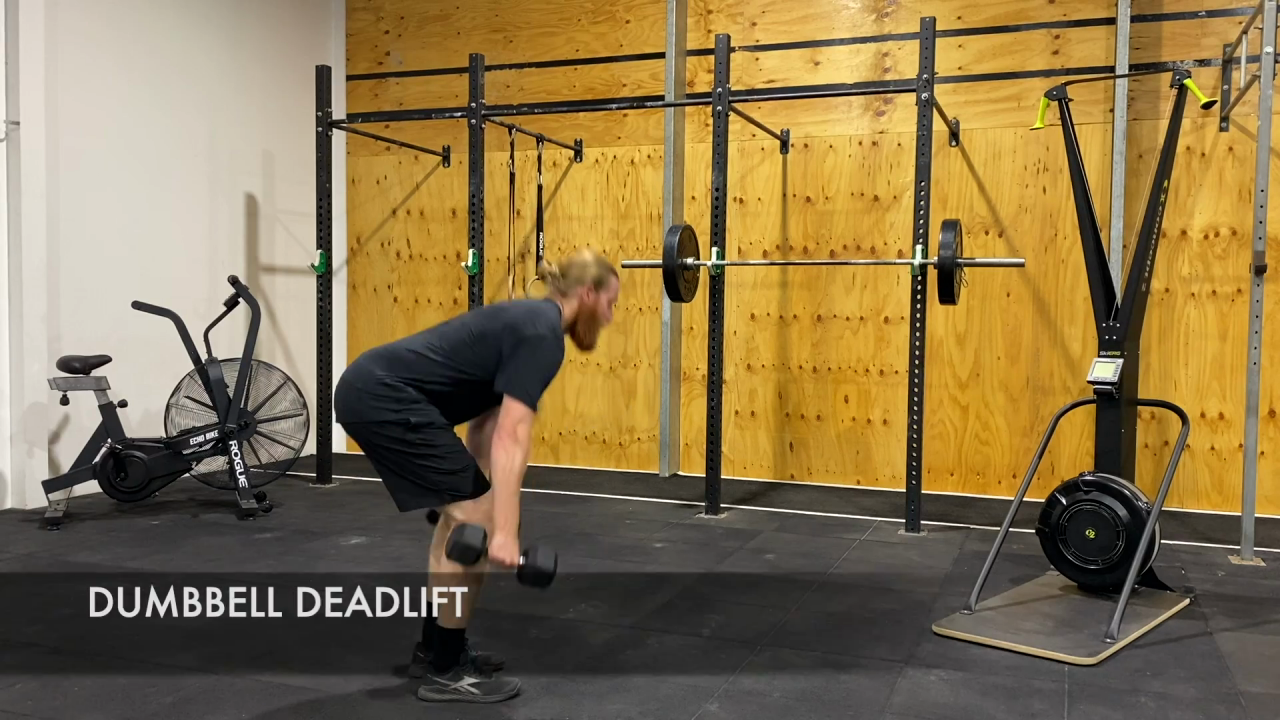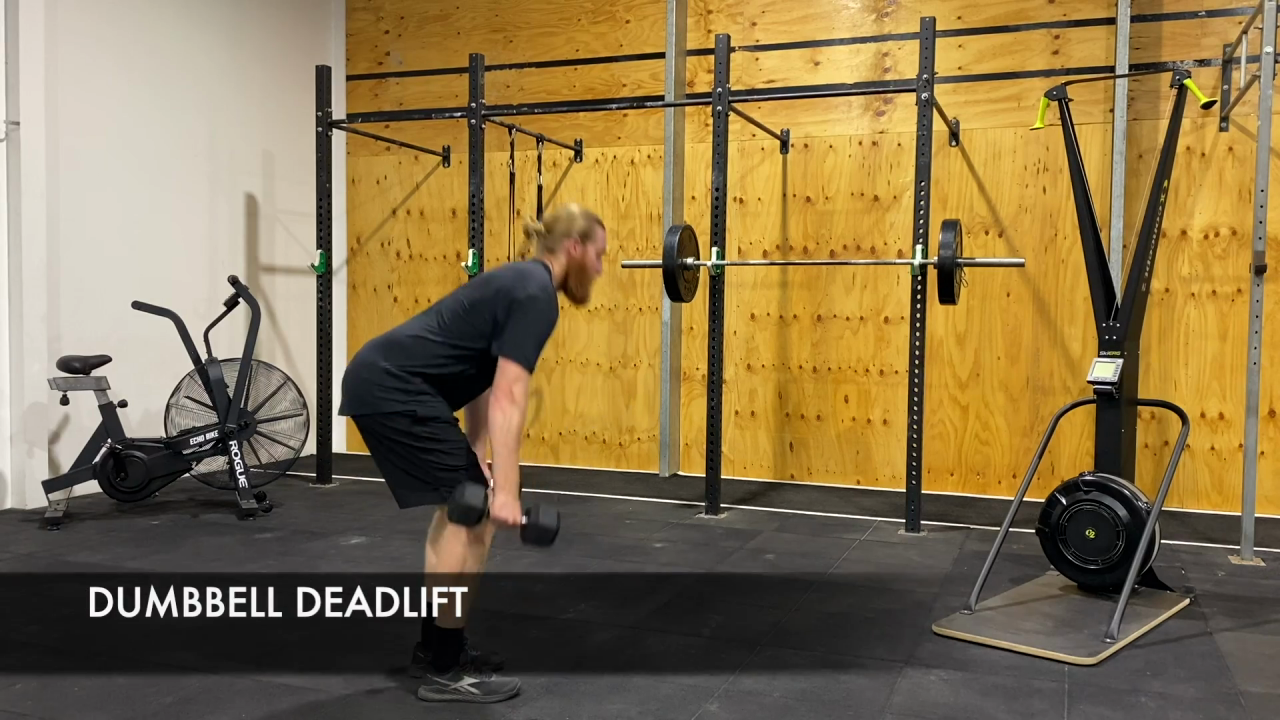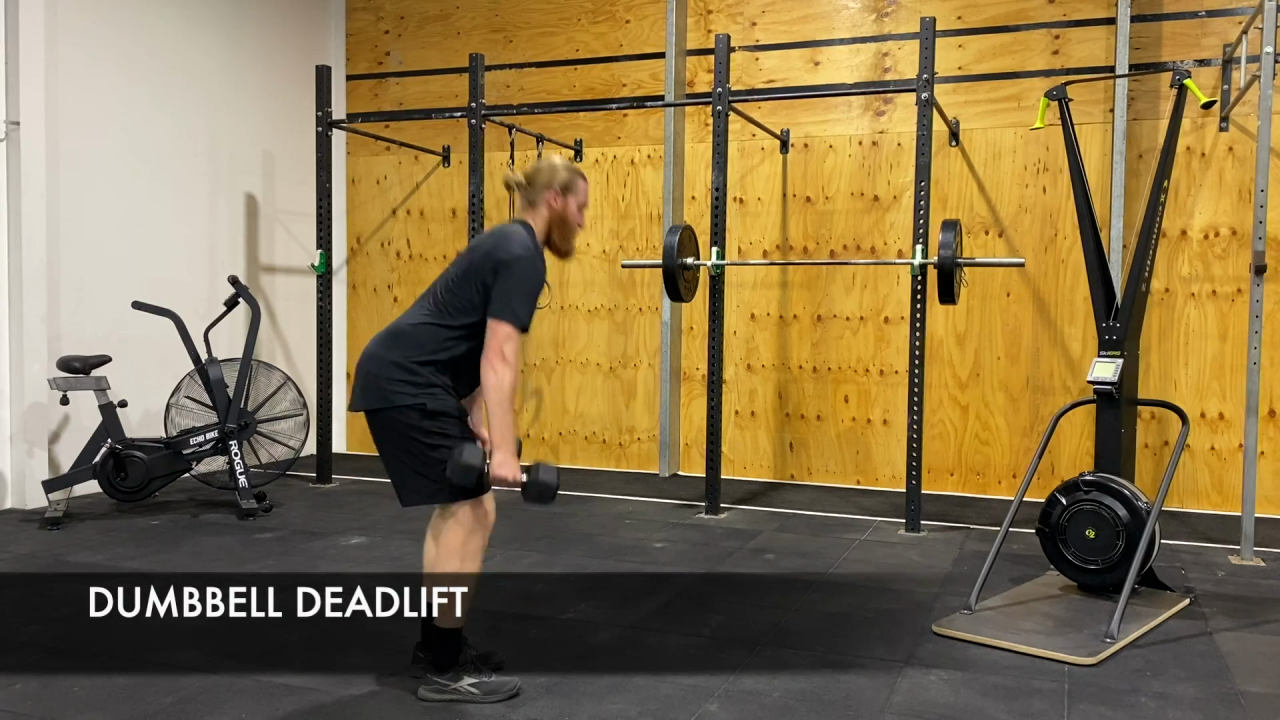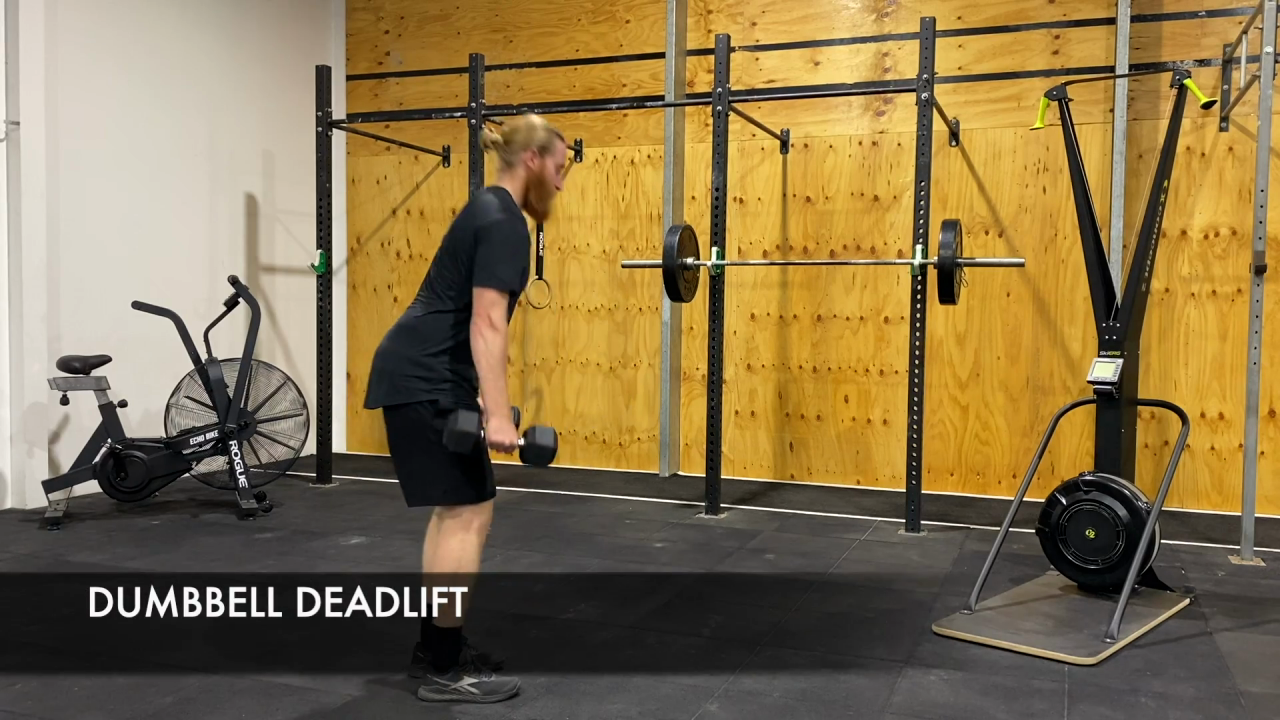
dt=0.1s
person 1, frame 1
left shoulder: (526, 321)
right shoulder: (543, 336)
left elbow: (489, 419)
right elbow: (511, 438)
left wrist: (476, 487)
right wrist: (504, 533)
left hip: (370, 387)
right hip: (388, 397)
left knee: (463, 511)
right knee: (474, 519)
left ankle: (437, 646)
right ankle: (446, 666)
person 1, frame 2
left shoulder: (522, 284)
right shoulder: (537, 298)
left elbow: (486, 386)
right elbow: (509, 398)
left wrist: (476, 461)
right wrist: (507, 492)
left hip: (379, 379)
right hip: (393, 390)
left ankle: (437, 646)
right ankle: (446, 667)
person 1, frame 3
left shoulder: (505, 246)
right shoulder: (522, 257)
left elbow: (482, 349)
right elbow: (500, 358)
left wrist: (472, 424)
right wrist: (504, 452)
left hip: (399, 375)
right hip: (409, 384)
left knee: (454, 511)
right knee: (467, 511)
left ankle: (438, 644)
right ankle: (445, 666)
person 1, frame 4
left shoulder: (491, 212)
right shoulder: (503, 222)
right elbow: (488, 324)
left wrist: (474, 399)
right wrist: (500, 416)
left hip: (416, 373)
right hip: (424, 381)
left knee: (454, 509)
right knee: (468, 514)
left ankle: (437, 646)
right ankle: (444, 666)
